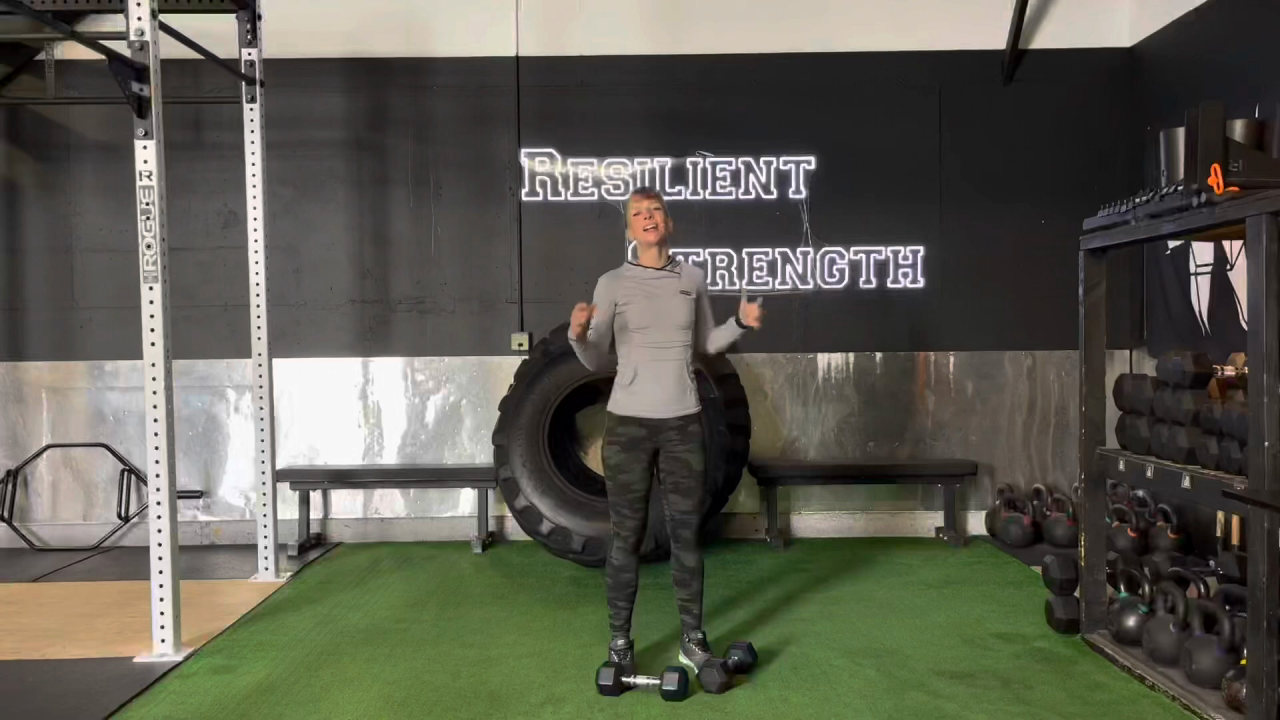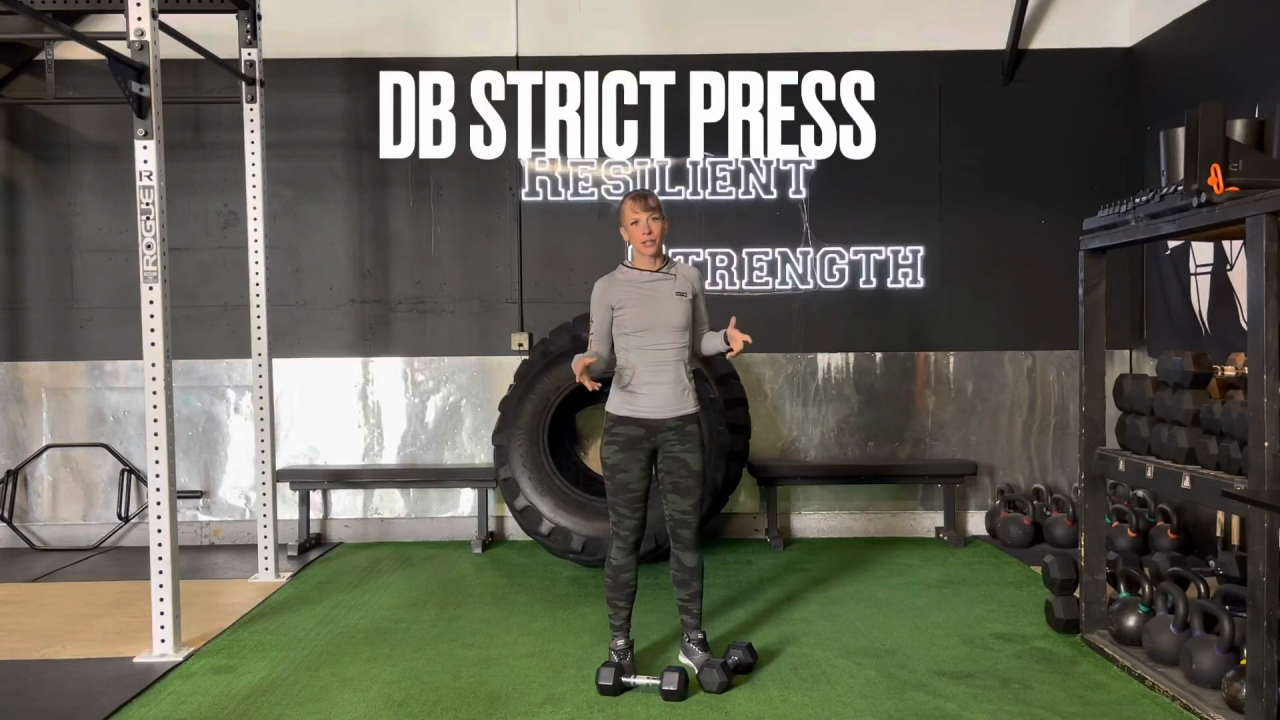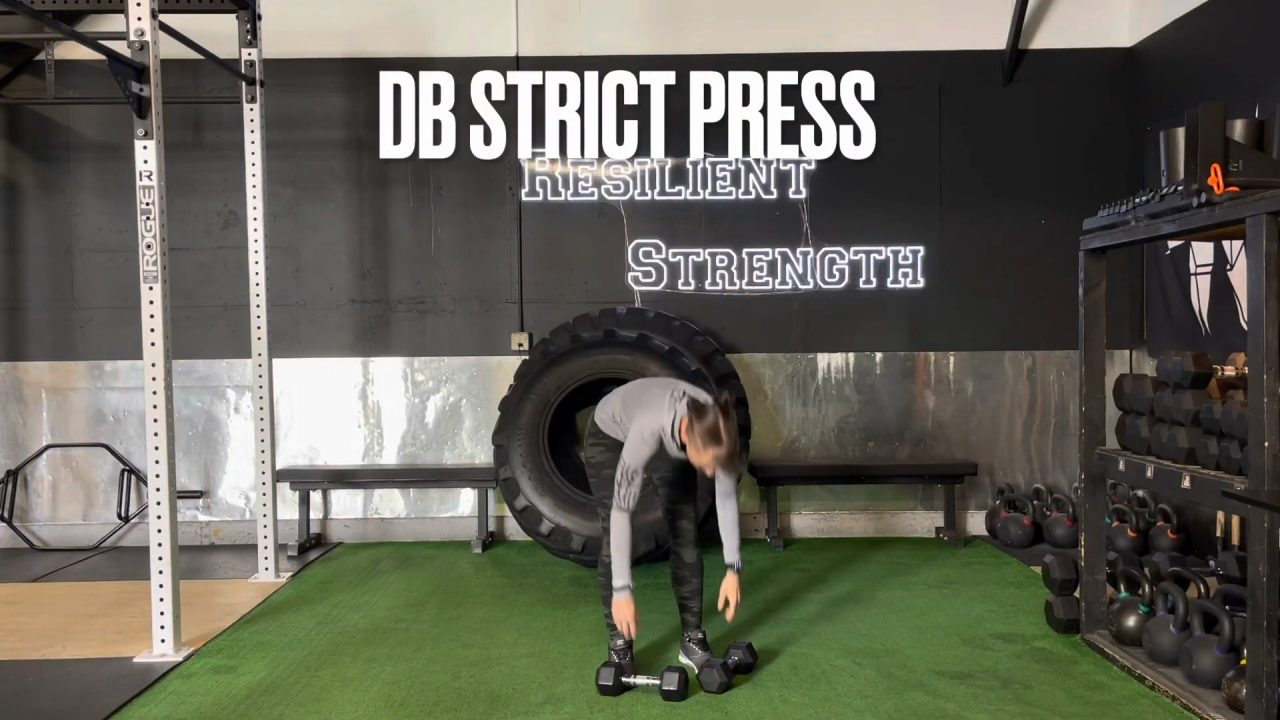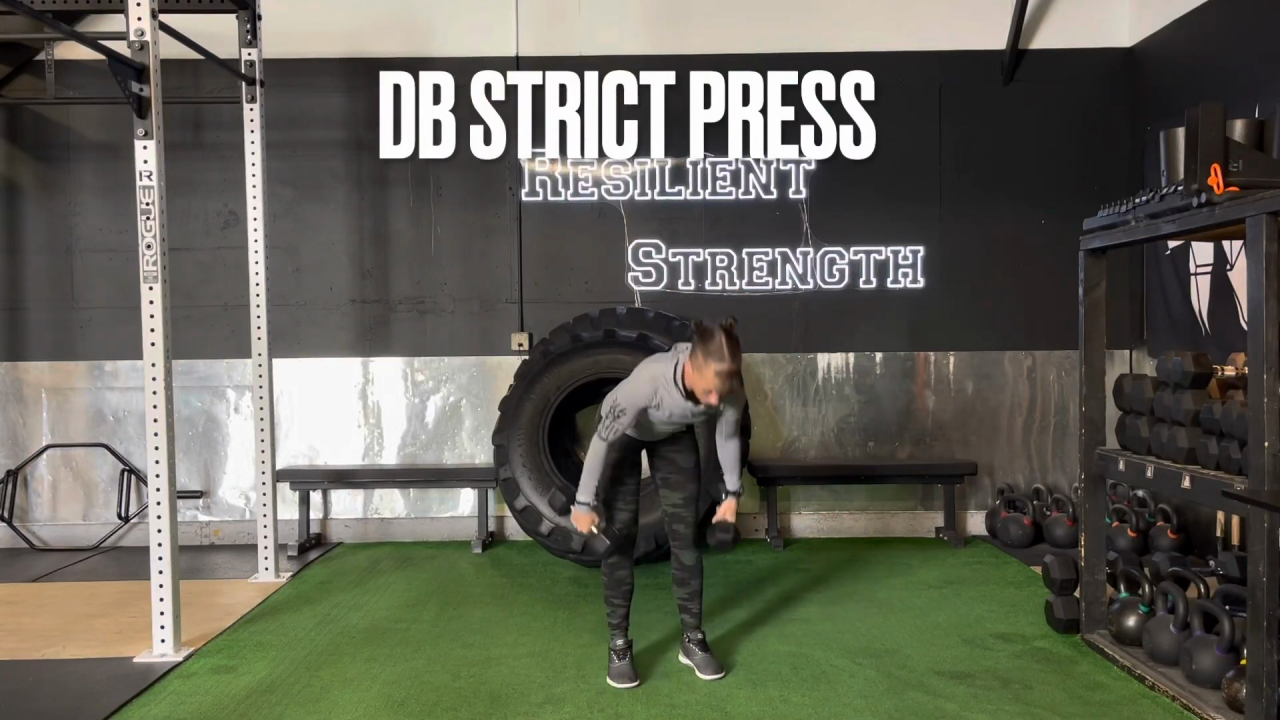
dt=1s
person 1, frame 1
left shoulder: (692, 278)
right shoulder: (612, 283)
right elbow: (595, 359)
left wrist: (742, 323)
right wrist: (578, 334)
left hip: (682, 422)
right hip: (628, 422)
left knee: (686, 533)
right knee: (626, 536)
left ankle: (692, 637)
right ankle: (619, 640)
person 1, frame 2
left shoulder: (688, 278)
right shoulder: (608, 287)
right elbow: (601, 353)
left wrist: (727, 339)
right wrist: (585, 362)
left hip: (681, 422)
right hip: (627, 423)
left knee: (686, 533)
right knee: (625, 536)
left ankle: (693, 636)
right ankle: (620, 641)
person 1, frame 3
left shoulder: (716, 428)
right shoulder: (650, 425)
left elbow: (727, 496)
right elbow: (622, 511)
left wrist: (732, 567)
right wrist: (621, 590)
right hip: (608, 434)
left knee: (685, 530)
right knee: (616, 539)
left ankle: (692, 637)
right ankle: (619, 643)
person 1, frame 4
left shoulder: (726, 387)
right shoulder: (650, 377)
left elbow: (728, 438)
right elbow: (603, 438)
left wrist: (731, 494)
right wrist: (584, 502)
left hip: (674, 437)
right hip: (626, 432)
left knee: (685, 534)
right knee: (621, 535)
left ankle: (693, 639)
right ankle: (619, 645)
